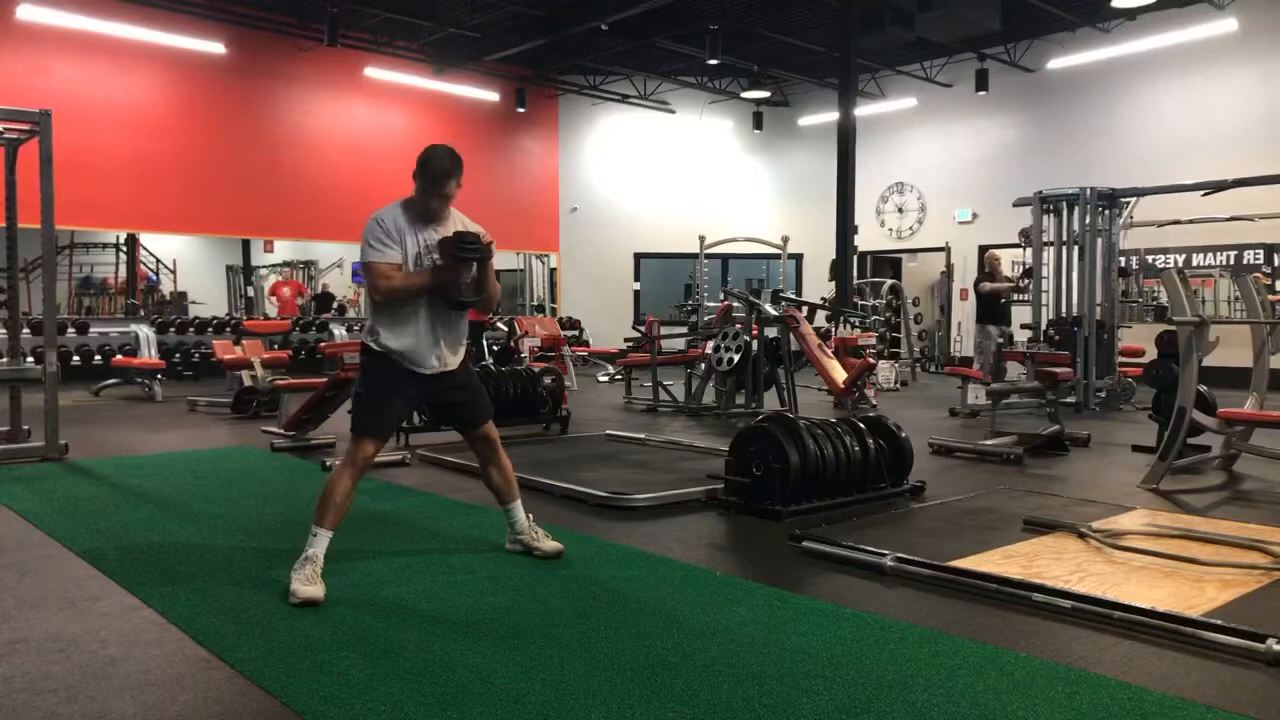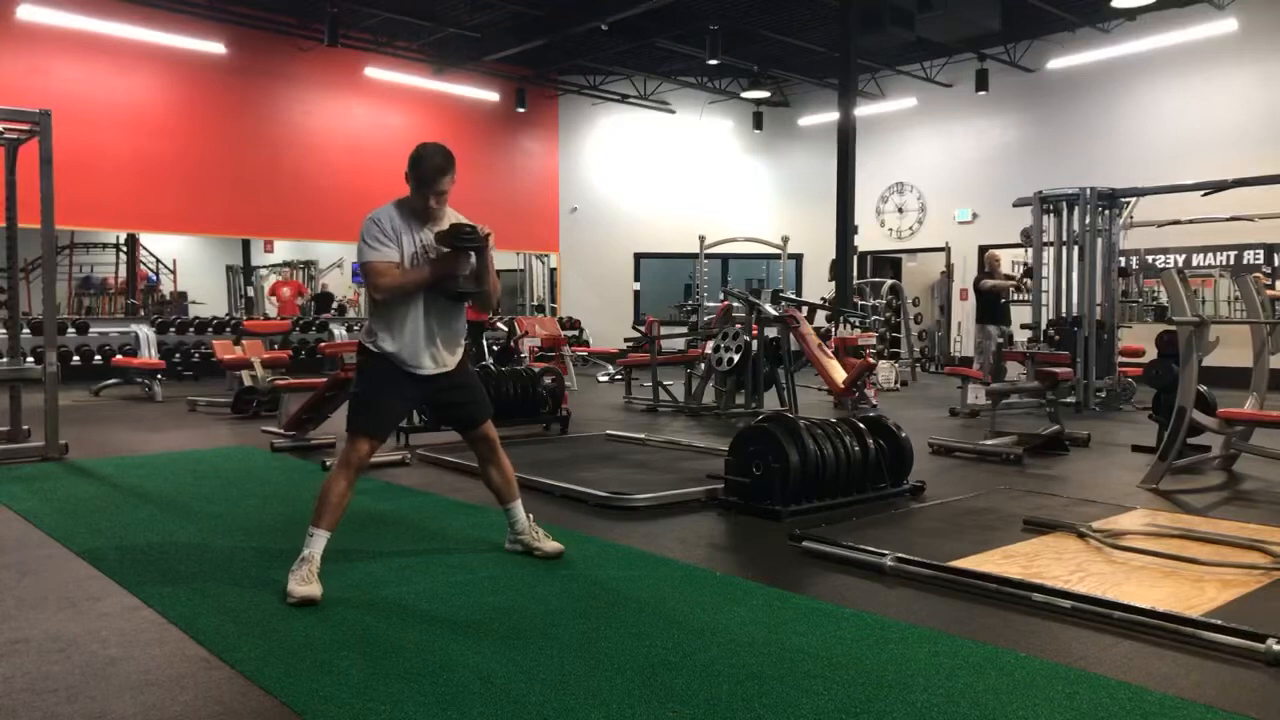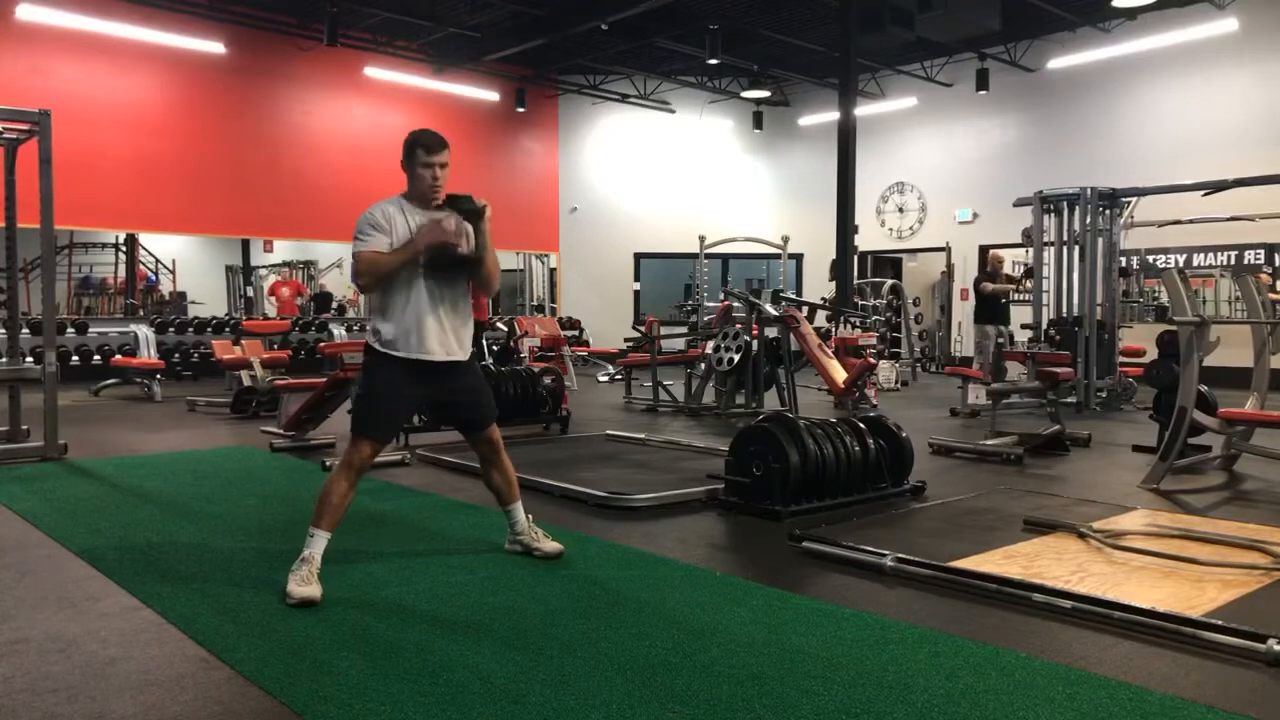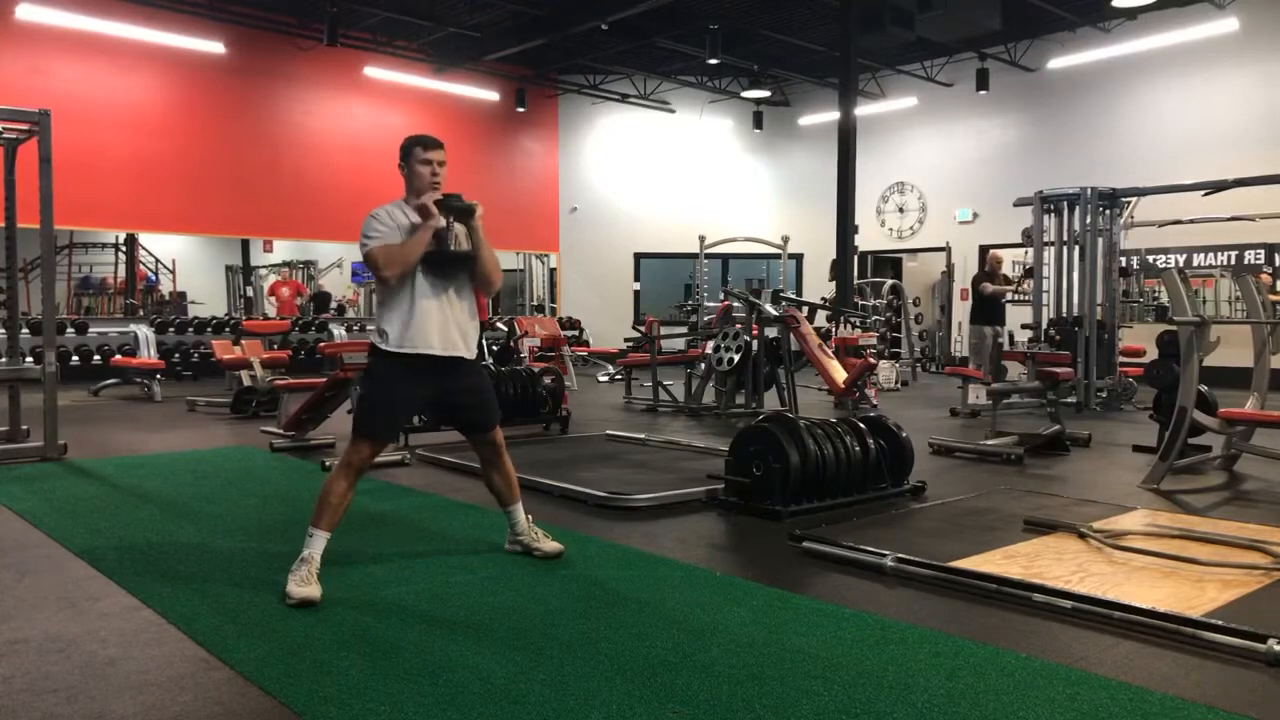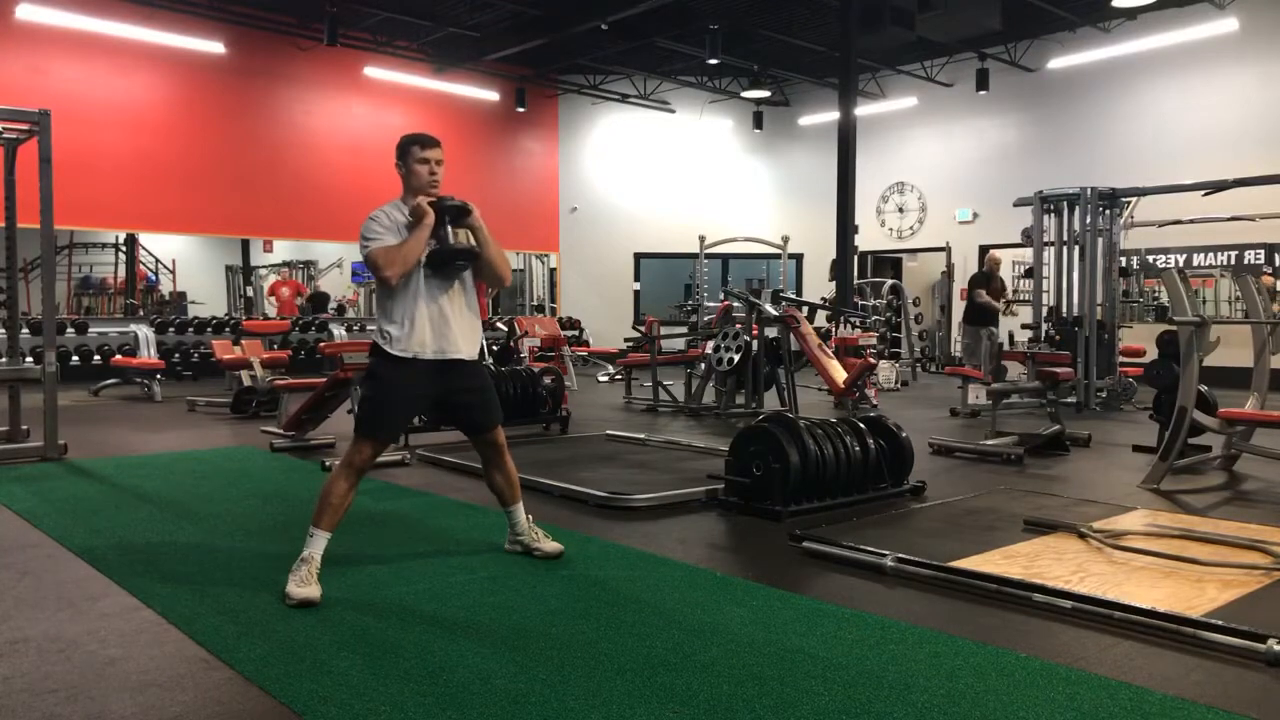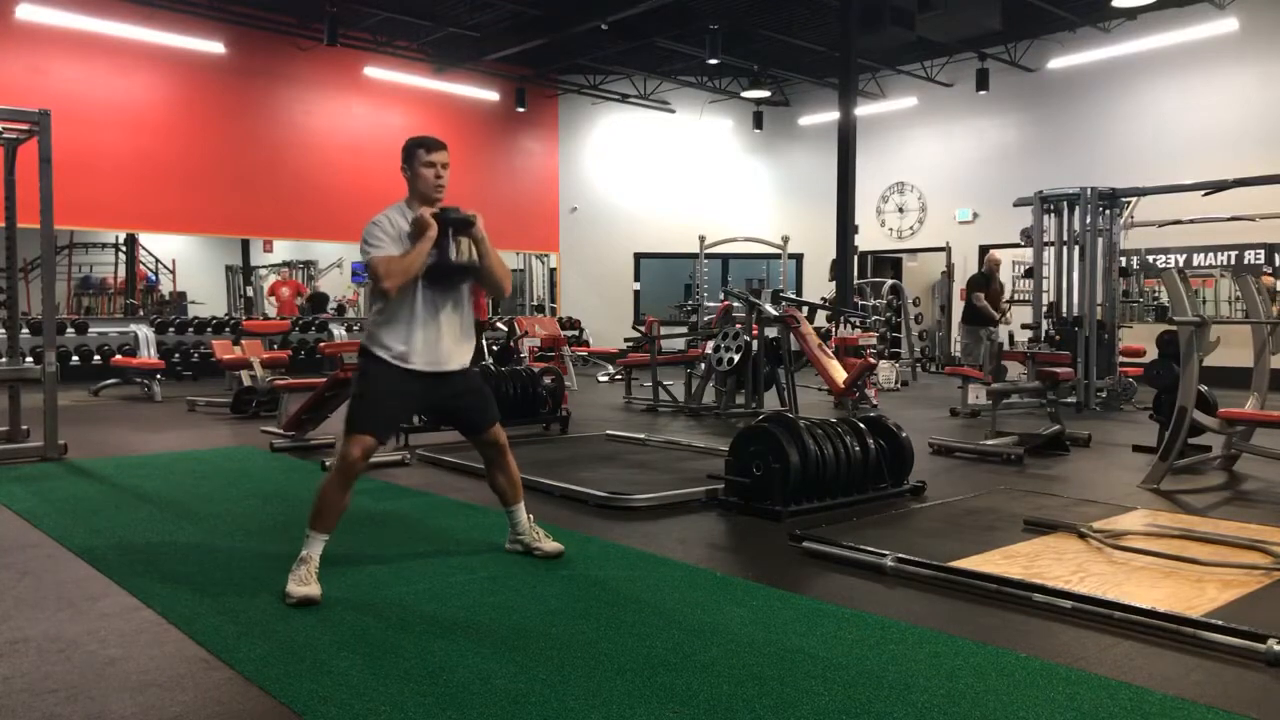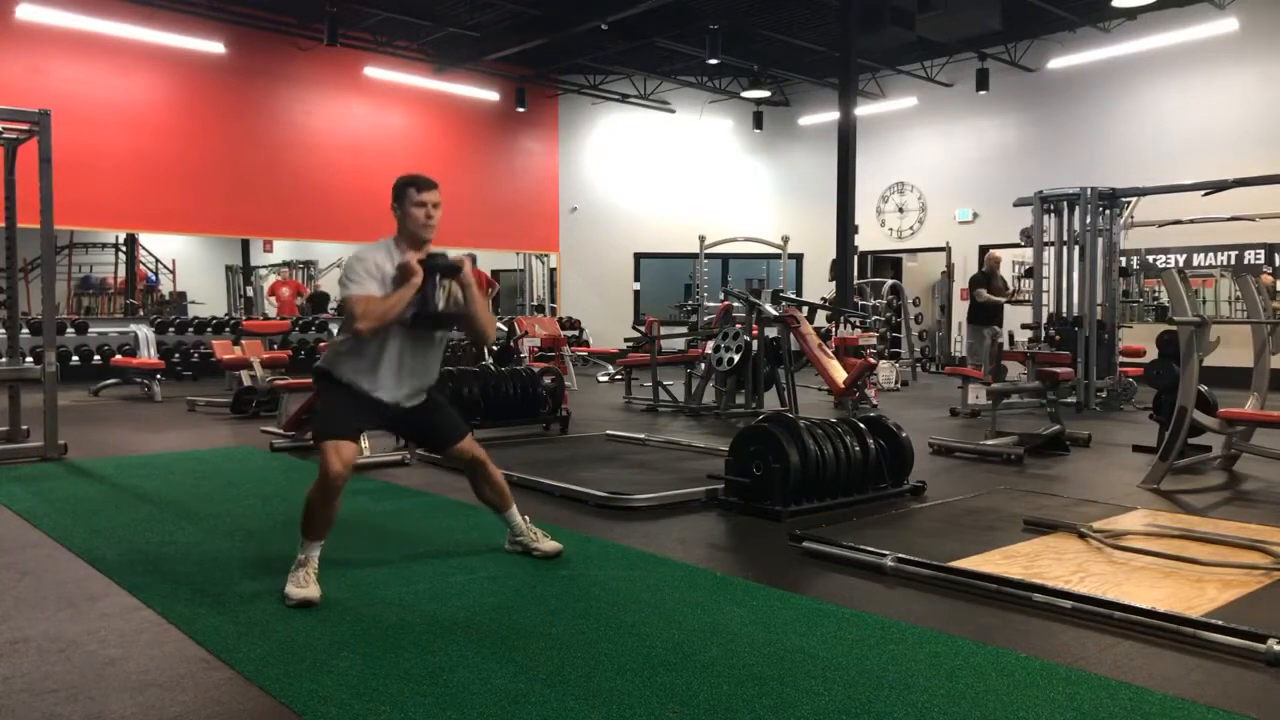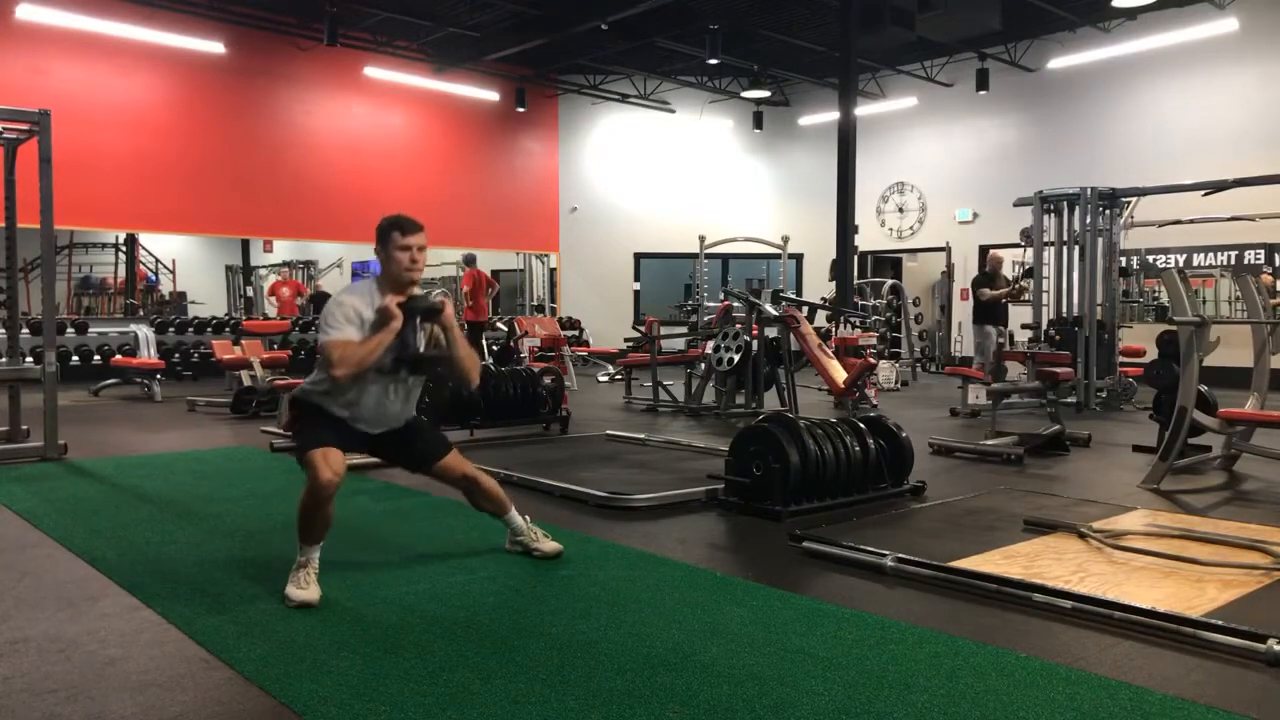
dt=0.3s
person 1, frame 1
left shoulder: (469, 230)
right shoulder: (386, 222)
left elbow: (488, 304)
right elbow: (381, 290)
left wrist: (485, 262)
right wrist: (440, 274)
left hip: (449, 359)
right hip: (391, 359)
left knee: (488, 440)
right knee: (359, 454)
left ankle: (521, 530)
right ankle: (312, 558)
person 1, frame 2
left shoulder: (463, 229)
right shoulder: (382, 222)
left elbow: (487, 303)
right elbow: (380, 288)
left wrist: (484, 256)
right wrist: (439, 267)
left hip: (447, 360)
right hip: (388, 360)
left knee: (488, 440)
right knee: (354, 455)
left ankle: (521, 530)
right ankle: (309, 558)
person 1, frame 3
left shoulder: (462, 222)
right shoulder: (381, 216)
left elbow: (489, 286)
right elbow: (365, 277)
left wrist: (482, 231)
right wrist: (423, 240)
left hip: (455, 357)
right hip: (395, 359)
left knee: (491, 443)
right knee: (358, 456)
left ankle: (521, 531)
right ankle: (310, 558)
person 1, frame 4
left shoulder: (459, 224)
right shoulder: (384, 218)
left elbow: (491, 285)
right elbow: (388, 270)
left wrist: (476, 230)
right wrist: (427, 224)
left hip: (459, 357)
right hip: (400, 358)
left knee: (493, 444)
right knee: (358, 456)
left ankle: (520, 530)
right ankle: (309, 558)
person 1, frame 5
left shoulder: (460, 222)
right shoulder: (383, 220)
left elbow: (501, 278)
right elbow: (390, 272)
left wrist: (477, 226)
right wrist: (423, 225)
left hip: (461, 357)
right hip: (402, 359)
left knee: (495, 444)
right knee: (359, 457)
left ankle: (521, 531)
right ankle: (309, 558)
person 1, frame 6
left shoulder: (462, 227)
right shoulder: (386, 224)
left elbow: (502, 289)
right elbow: (388, 281)
left wrist: (480, 238)
right wrist: (426, 237)
left hip: (452, 365)
right hip: (393, 364)
left knee: (496, 443)
right knee: (353, 457)
left ankle: (521, 530)
right ankle: (308, 558)
person 1, frame 7
right shoulder: (369, 261)
left elbow: (486, 336)
right elbow: (360, 324)
left wrist: (468, 284)
right wrist: (410, 283)
left hip: (412, 392)
right hip: (349, 385)
left knee: (474, 457)
right knee: (335, 469)
left ankle: (520, 531)
right ankle: (306, 561)
person 1, frame 8
right shoulder: (349, 303)
left elbow: (470, 378)
right elbow: (339, 369)
left wrist: (450, 327)
right wrist: (391, 326)
left hip: (393, 419)
right hip: (328, 411)
left knee: (466, 473)
right knee: (326, 477)
left ankle: (521, 531)
right ankle: (306, 563)
